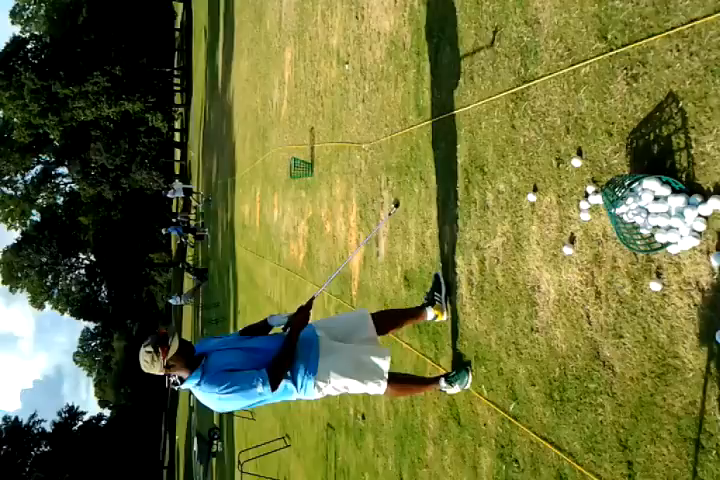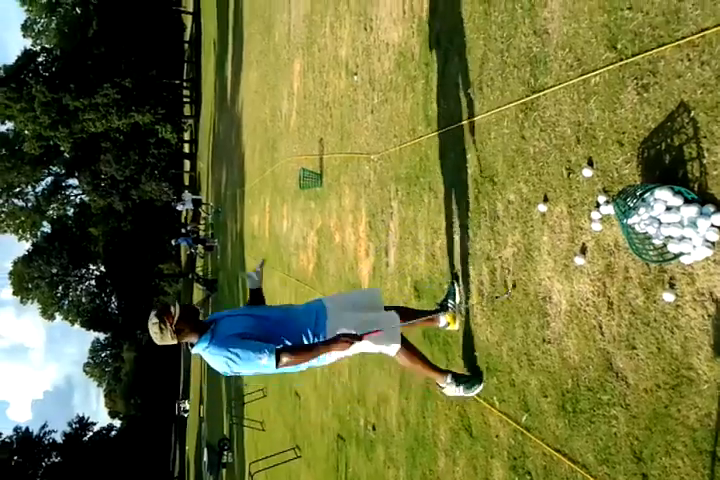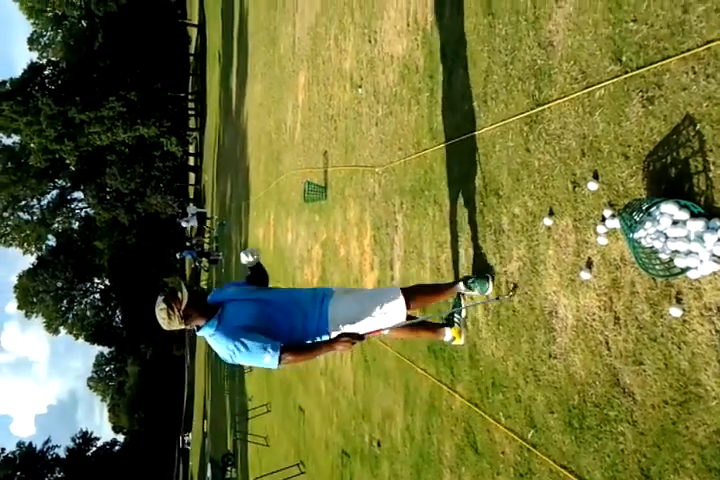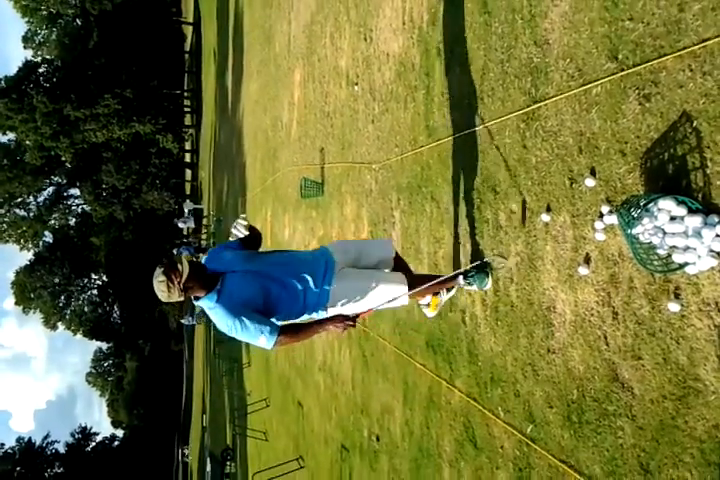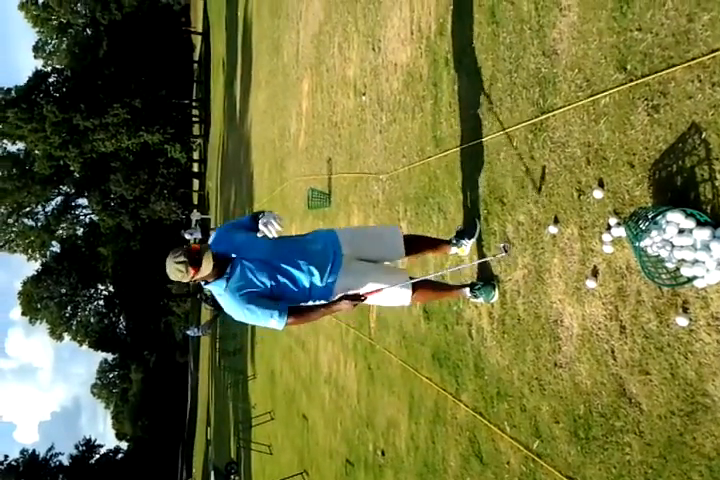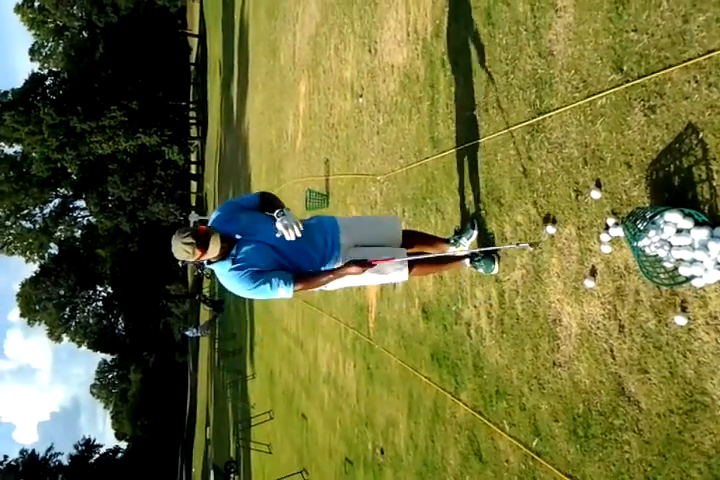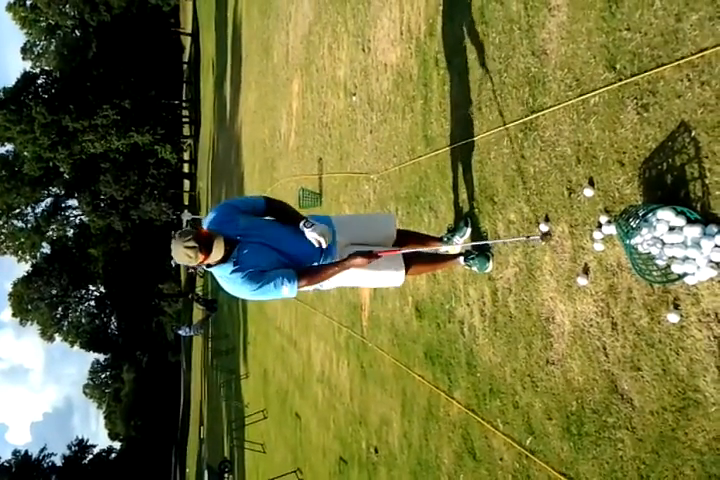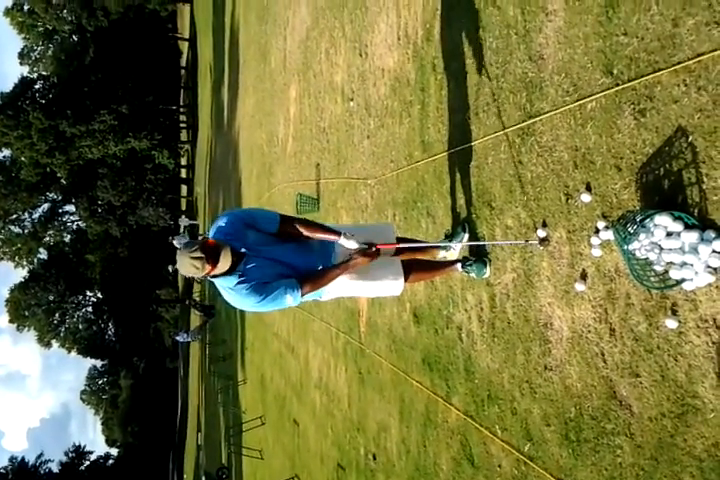
dt=0.4s
person 1, frame 1
left shoulder: (200, 350)
right shoulder: (216, 392)
right elbow: (273, 381)
left wrist: (268, 323)
right wrist: (293, 330)
left hip: (309, 337)
right hip: (315, 372)
left knee: (376, 321)
right knee: (384, 380)
left ankle: (429, 311)
right ankle: (442, 383)
person 1, frame 2
left shoulder: (211, 322)
right shoulder: (224, 354)
right elbow: (283, 359)
left wrist: (254, 286)
right wrist: (331, 347)
left hip: (313, 311)
right hip: (320, 336)
left knee: (386, 312)
right knee: (392, 339)
left ankle: (439, 316)
right ankle: (446, 381)
person 1, frame 3
left shoulder: (217, 296)
right shoulder: (228, 342)
left elbow: (258, 285)
right elbow: (283, 356)
right wrist: (331, 345)
left hip: (323, 299)
right hip: (328, 321)
left knee: (393, 316)
right knee: (404, 298)
left ankle: (448, 331)
right ankle: (462, 287)
person 1, frame 4
left shoulder: (212, 259)
right shoulder: (226, 315)
left elbow: (251, 245)
right elbow: (277, 336)
left wrist: (241, 233)
right wrist: (325, 326)
left hip: (321, 260)
right hip: (330, 294)
left knee: (387, 253)
right knee: (404, 288)
left ankle: (431, 295)
right ankle: (460, 280)
person 1, frame 5
left shoulder: (220, 237)
right shoulder: (234, 300)
left elbow: (254, 218)
right elbow: (286, 317)
left wrist: (265, 220)
right wrist: (335, 307)
left hip: (329, 245)
right hip: (334, 284)
left knee: (404, 241)
right knee: (410, 289)
left ankle: (454, 244)
right ankle: (465, 292)
person 1, frame 6
left shoulder: (222, 216)
right shoulder: (240, 279)
left elbow: (263, 197)
right elbow: (295, 285)
left wrist: (281, 212)
right wrist: (344, 272)
left hip: (328, 230)
right hip: (331, 266)
left knee: (402, 238)
right knee: (407, 265)
left ankle: (451, 245)
right ankle: (466, 261)
person 1, frame 7
left shoulder: (220, 216)
right shoulder: (241, 281)
left elbow: (269, 204)
right elbow: (301, 281)
left wrist: (303, 222)
right wrist: (350, 262)
left hip: (322, 230)
right hip: (328, 266)
left knee: (395, 236)
right knee: (403, 265)
left ankle: (445, 242)
right ankle: (460, 259)
person 1, frame 8
left shoulder: (226, 224)
right shoulder: (246, 295)
left elbow: (290, 225)
right elbow: (304, 288)
left wrist: (340, 237)
right wrist: (352, 264)
left hip: (325, 243)
right hip: (329, 276)
left knee: (391, 244)
right knee: (403, 273)
left ankle: (443, 250)
right ankle: (459, 266)
